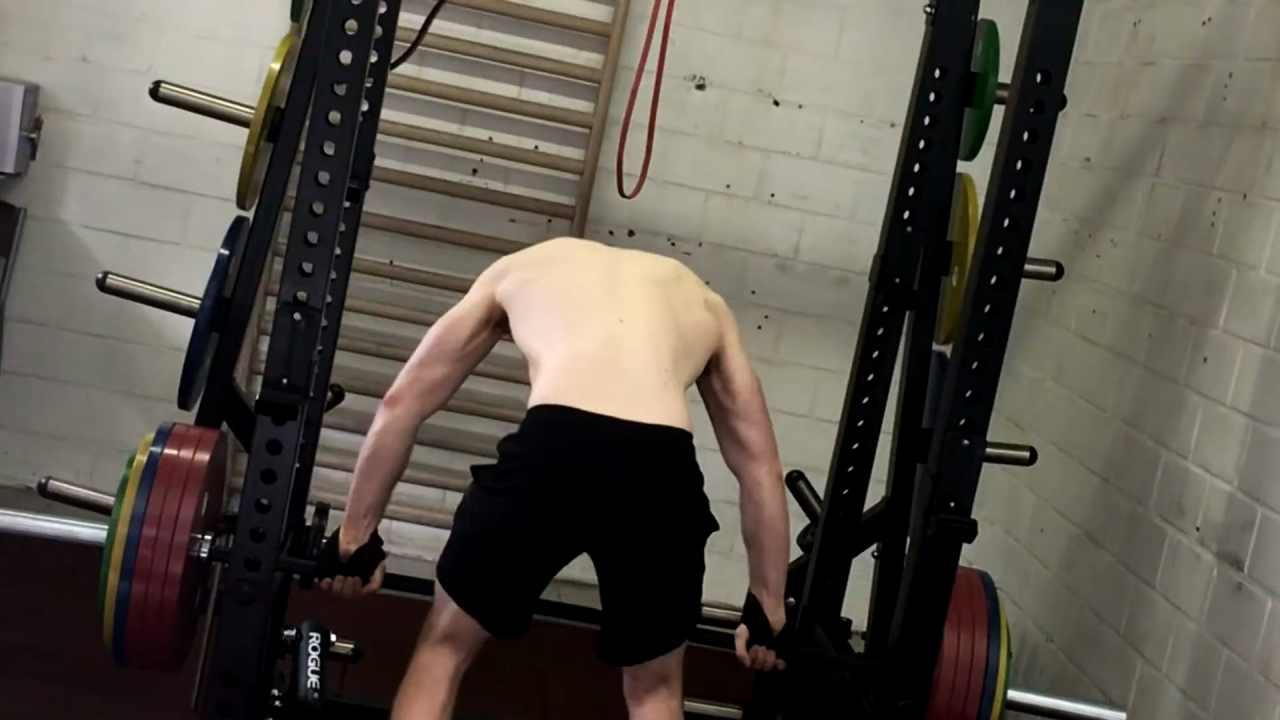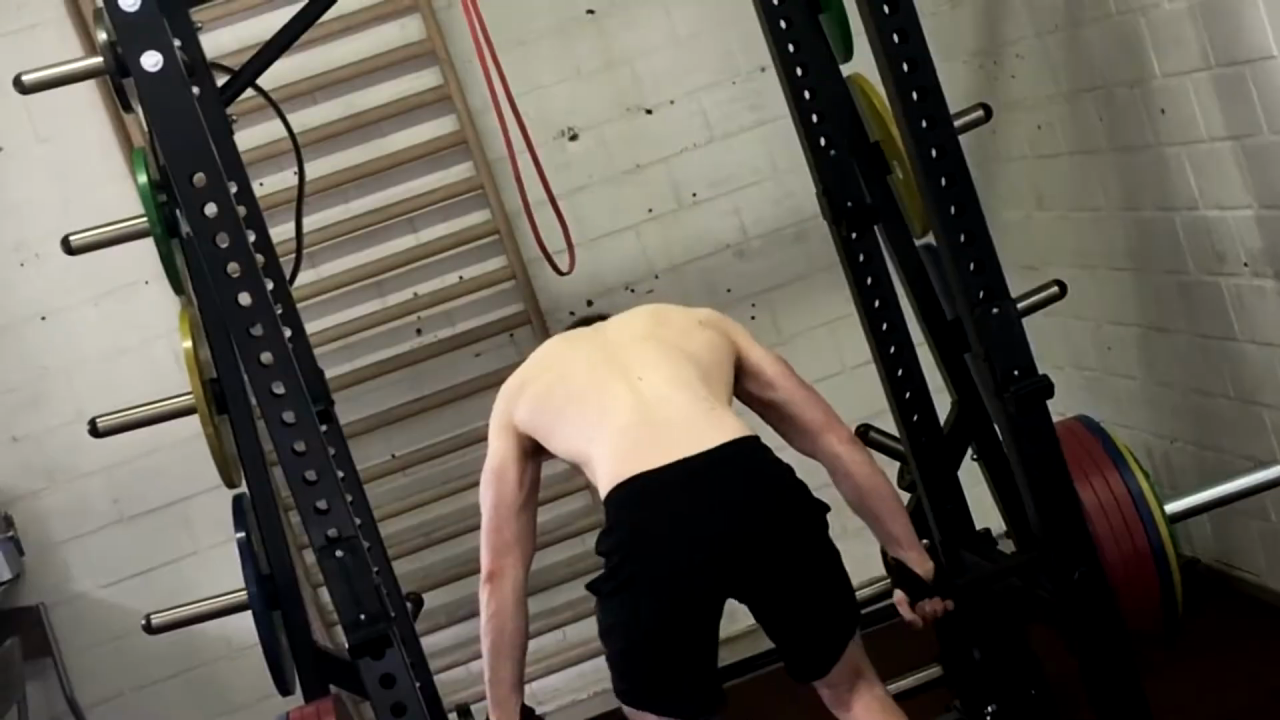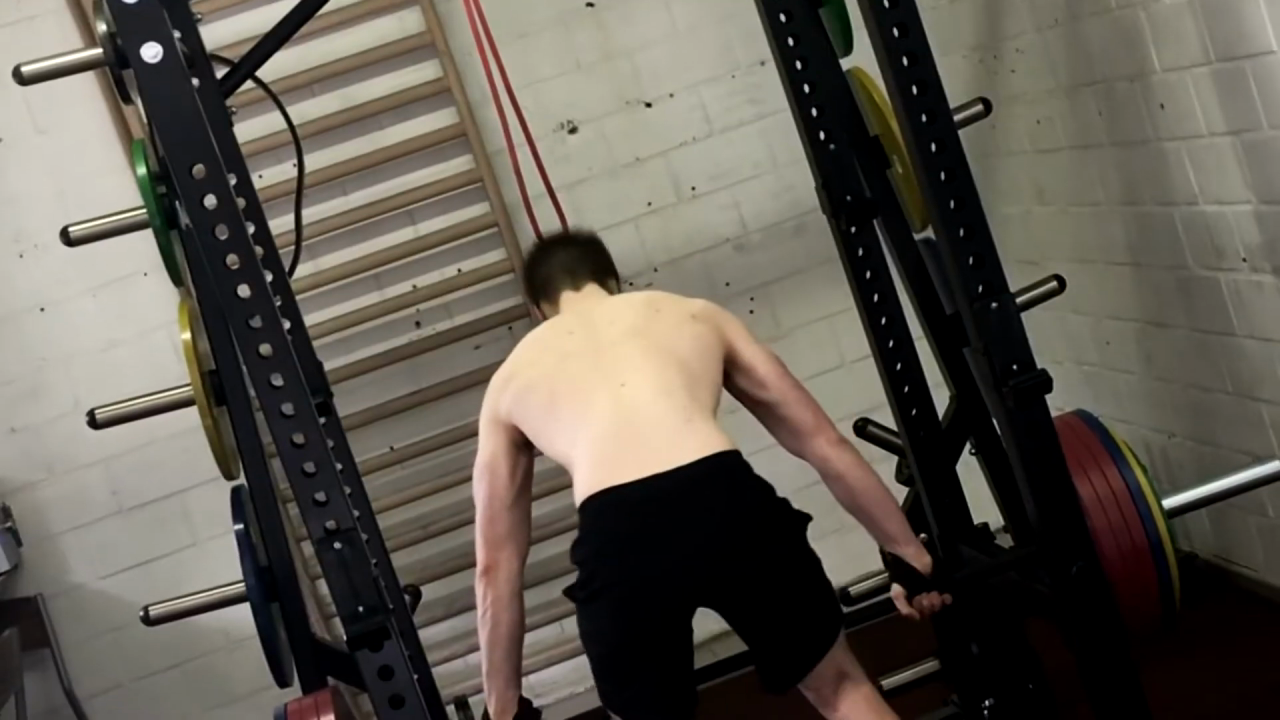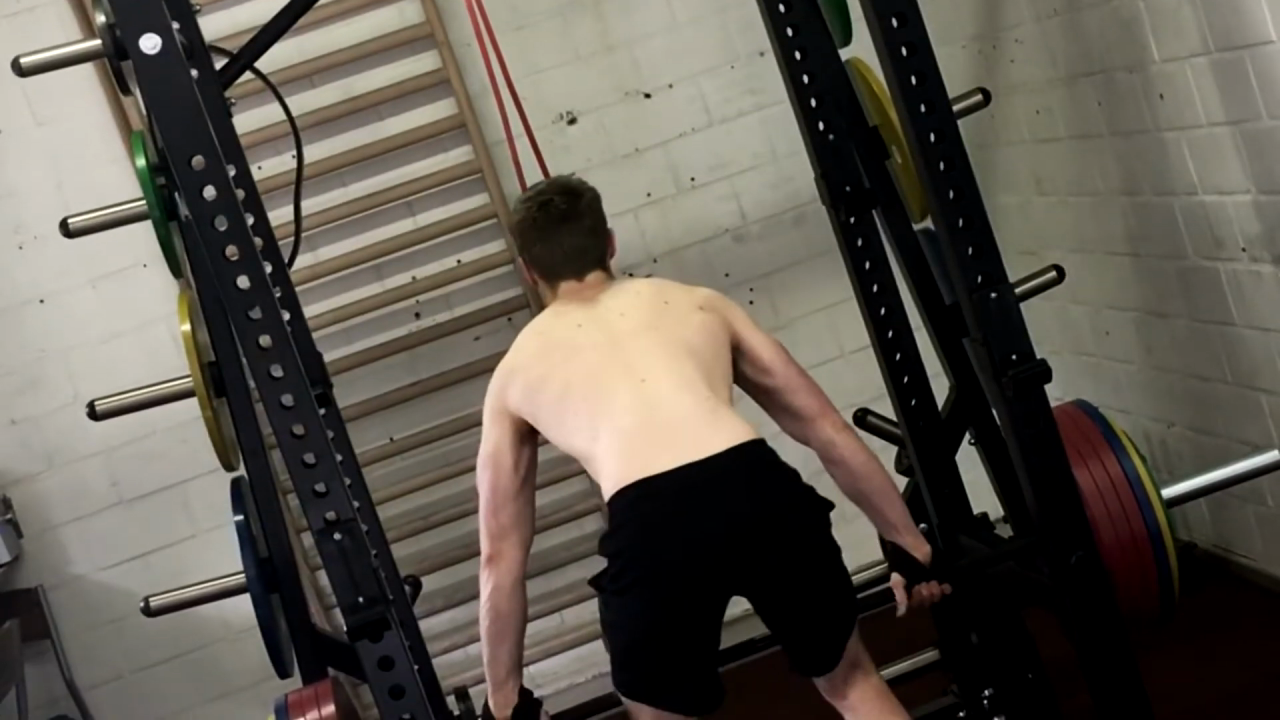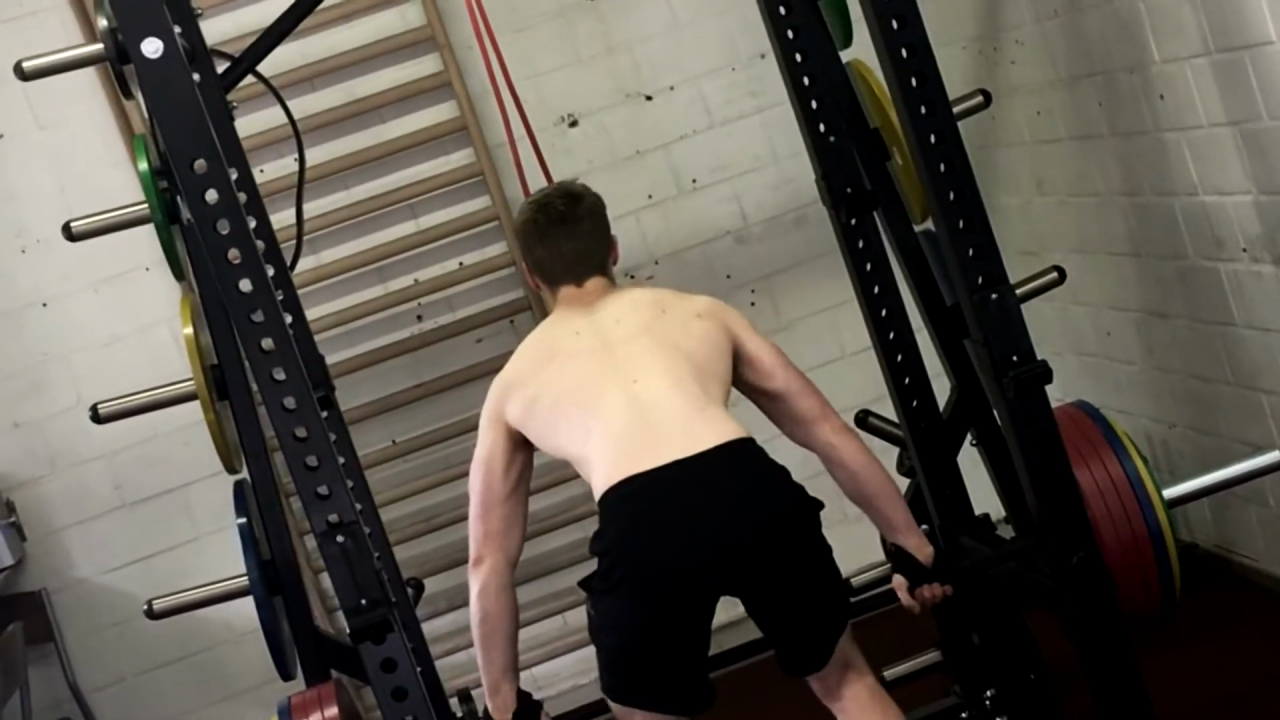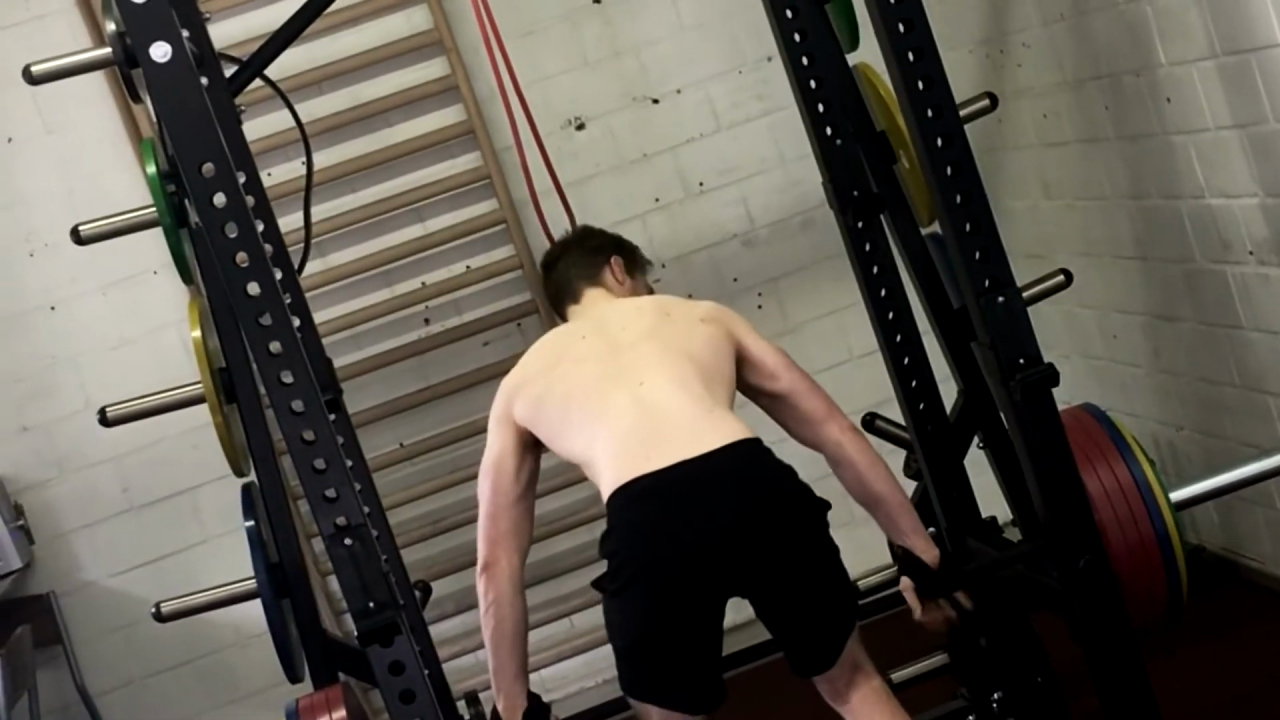
dt=0.4s
person 1, frame 1
left shoulder: (526, 265)
right shoulder: (702, 300)
left elbow: (403, 402)
right elbow: (760, 464)
left wrist: (356, 535)
right wrist: (768, 609)
left hip: (551, 452)
right hip: (663, 477)
left knee: (446, 645)
person 1, frame 2
left shoulder: (522, 386)
right shoulder: (700, 322)
left elbow: (501, 571)
right elbow: (835, 442)
right wrist: (915, 562)
left hip: (646, 527)
right hip: (759, 491)
person 1, frame 3
left shoulder: (511, 377)
right shoulder: (696, 315)
left elbow: (497, 563)
right elbow: (823, 444)
right wrist: (912, 555)
left hip: (619, 541)
right hip: (732, 504)
person 1, frame 4
left shoulder: (516, 372)
right shoulder: (698, 303)
left elbow: (502, 554)
right elbow: (827, 430)
right wrist: (912, 545)
left hip: (651, 532)
right hip: (764, 492)
person 1, frame 5
left shoulder: (516, 379)
right shoulder: (699, 310)
left elbow: (490, 558)
right elbow: (828, 433)
right wrist: (914, 544)
left hip: (641, 533)
right hip: (755, 495)
person 1, frame 6
left shoulder: (524, 379)
right shoulder: (703, 314)
left elbow: (498, 562)
right elbow: (835, 434)
right wrist: (921, 551)
left hip: (648, 531)
right hip: (761, 493)
